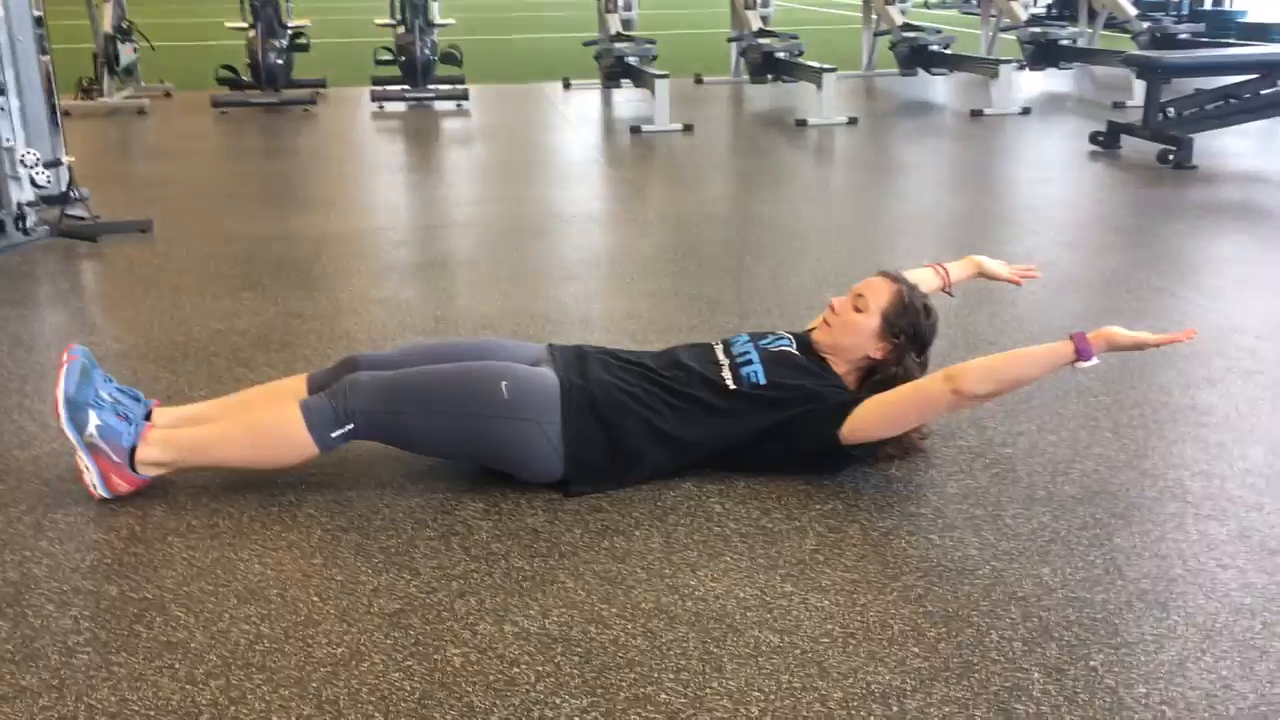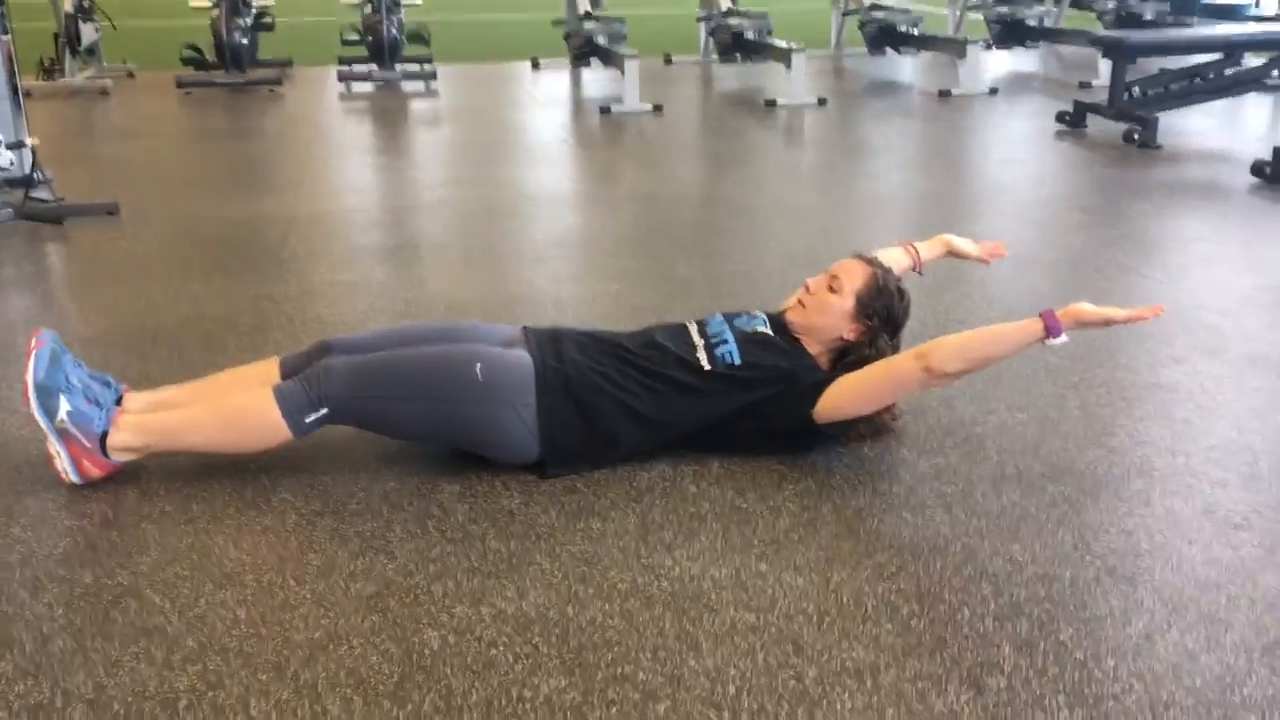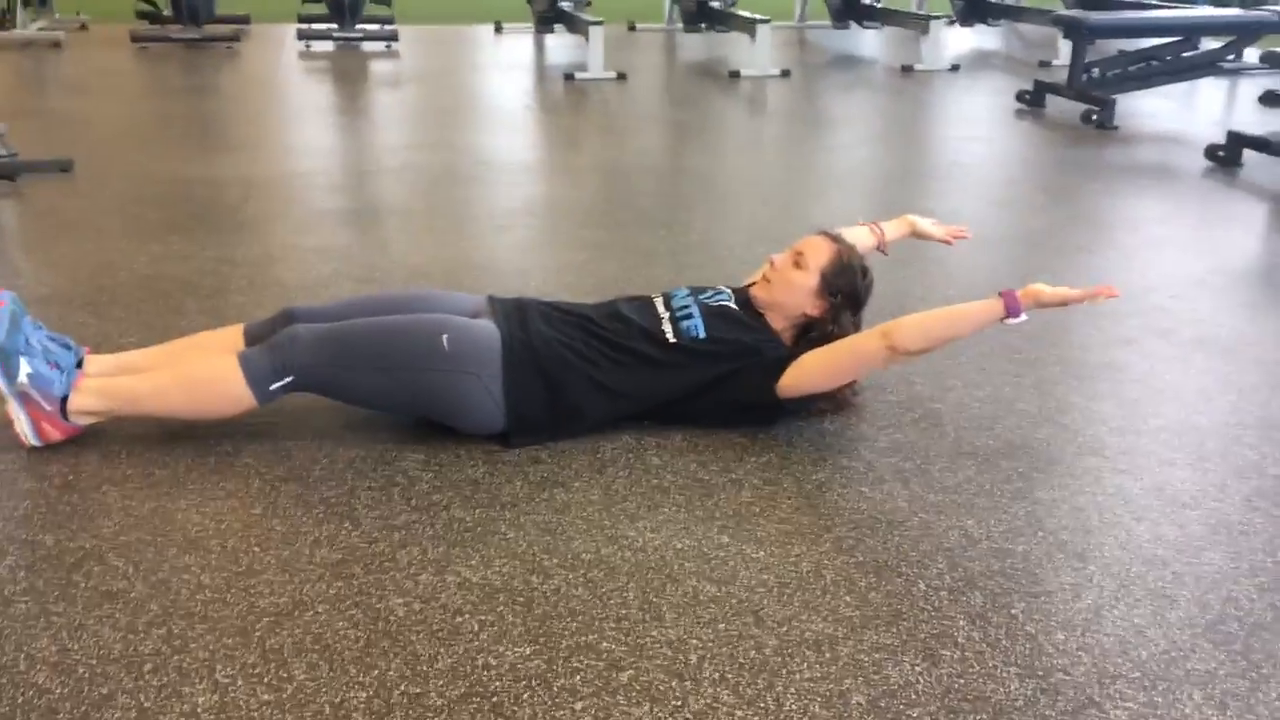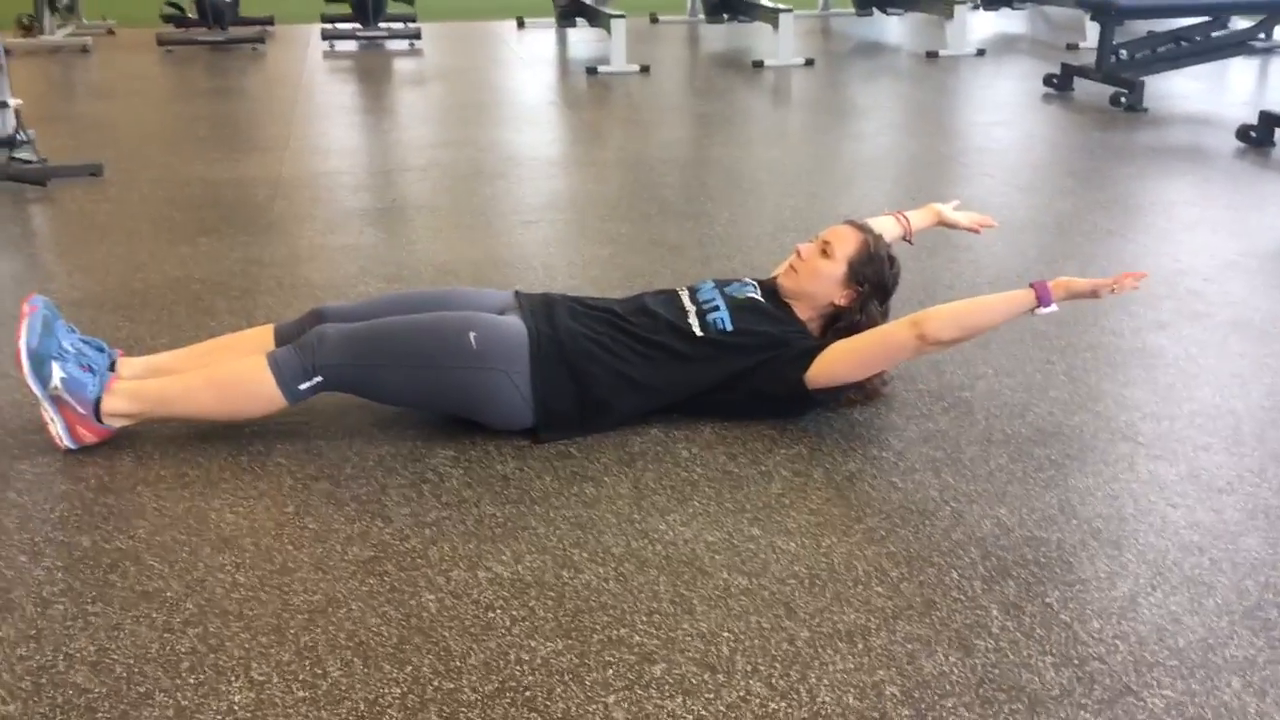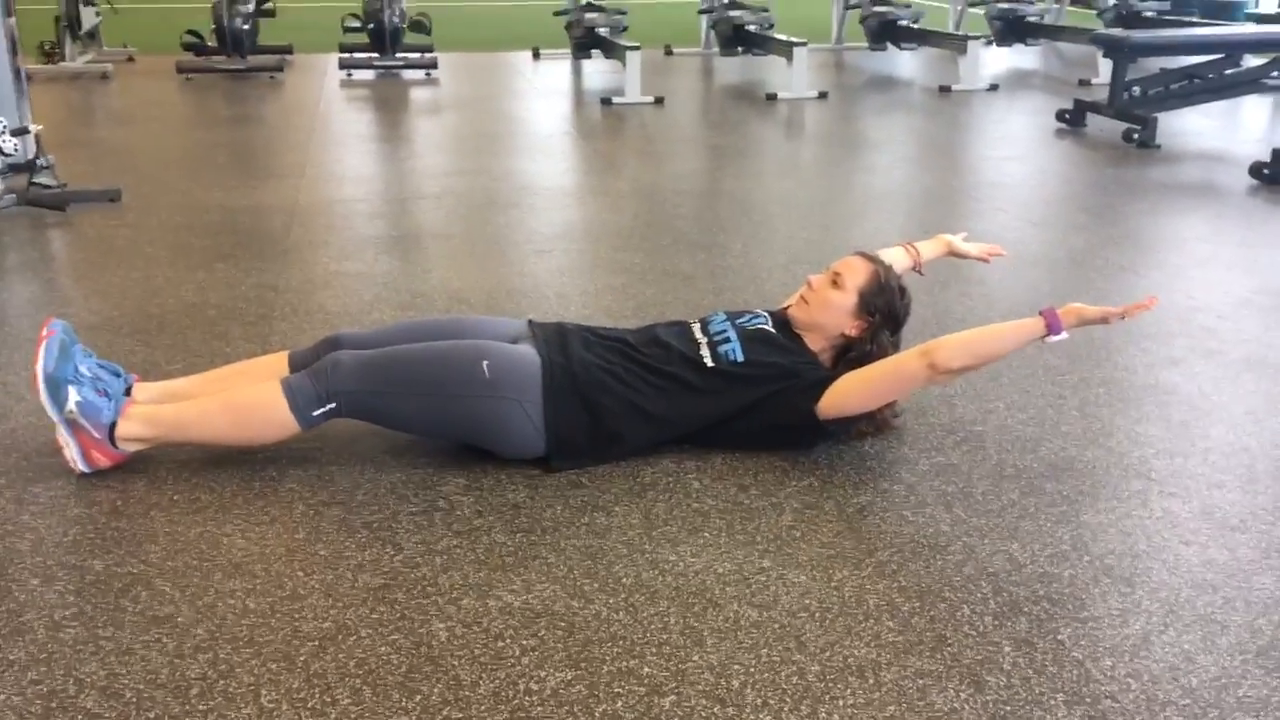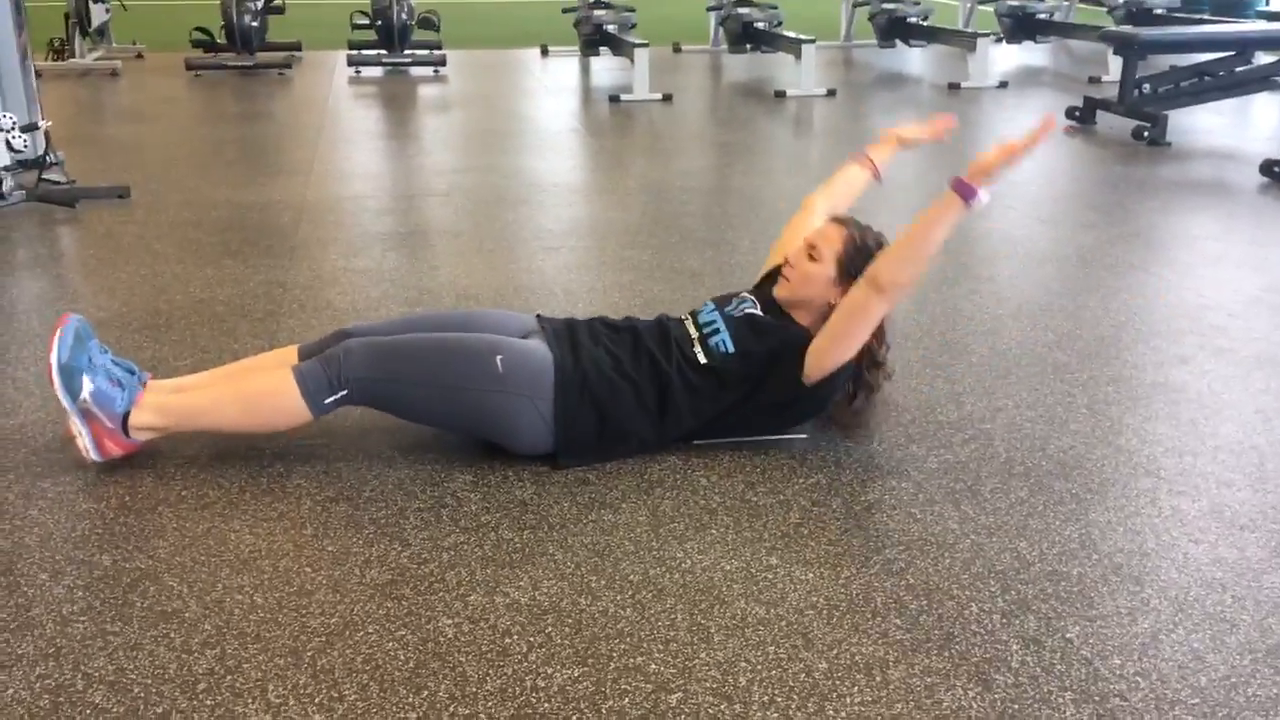
dt=0.4s
person 1, frame 1
left shoulder: (830, 411)
right shoulder: (802, 352)
left elbow: (958, 382)
right elbow: (896, 284)
left wrist: (1091, 344)
right wrist: (968, 263)
left hip: (570, 430)
right hip: (568, 371)
left knee: (355, 406)
right knee: (357, 372)
left ankle: (136, 454)
right ankle: (150, 423)
person 1, frame 2
left shoulder: (804, 392)
right shoulder: (778, 329)
left elbow: (930, 362)
right elbow: (870, 265)
left wrist: (1060, 321)
right wrist: (936, 244)
left hip: (544, 413)
right hip: (541, 354)
left knee: (331, 394)
right knee: (330, 355)
left ankle: (108, 441)
right ankle: (122, 407)
person 1, frame 3
left shoulder: (766, 368)
right shoulder: (740, 305)
left elbow: (892, 339)
right elbow: (833, 240)
left wrist: (1021, 301)
right wrist: (898, 223)
left hip: (508, 382)
right hip: (508, 323)
left knee: (294, 359)
right knee: (294, 322)
person 1, frame 4
left shoulder: (794, 360)
right shoulder: (766, 294)
left elbow: (921, 330)
right elbow: (859, 231)
left wrist: (1050, 291)
right wrist: (929, 213)
left hip: (536, 378)
right hip: (535, 318)
left knee: (325, 360)
right knee: (325, 321)
left ankle: (103, 406)
right ankle: (118, 372)
person 1, frame 5
left shoulder: (805, 390)
right shoulder: (774, 326)
left elbow: (931, 359)
right elbow: (864, 263)
left wrist: (1061, 318)
right wrist: (938, 245)
left hip: (548, 405)
right hip: (547, 347)
left knee: (337, 387)
right knee: (337, 348)
left ankle: (117, 429)
right ankle: (132, 395)
person 1, frame 6
left shoulder: (798, 367)
right shoulder: (765, 304)
left elbow: (881, 284)
right elbow: (820, 212)
left wrist: (967, 187)
right wrist: (882, 152)
left hip: (556, 401)
right hip: (550, 345)
left knee: (345, 374)
right knee: (342, 342)
left ankle: (130, 413)
right ankle: (141, 397)
